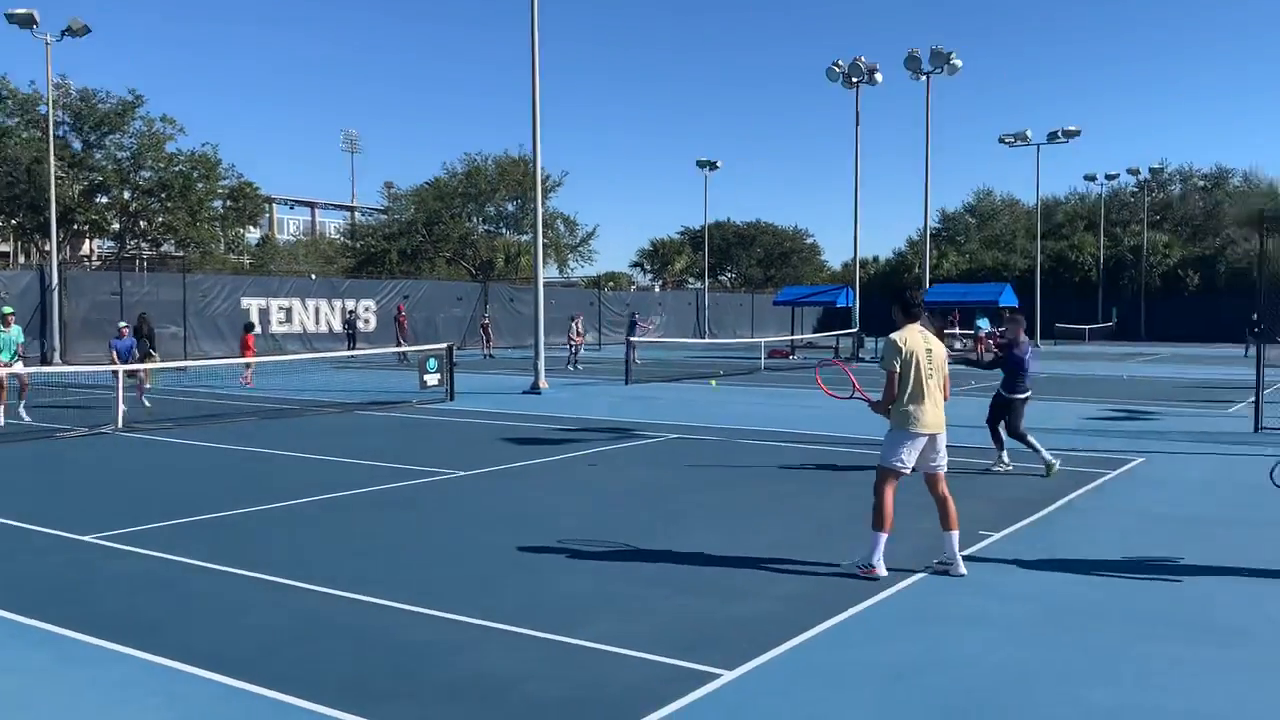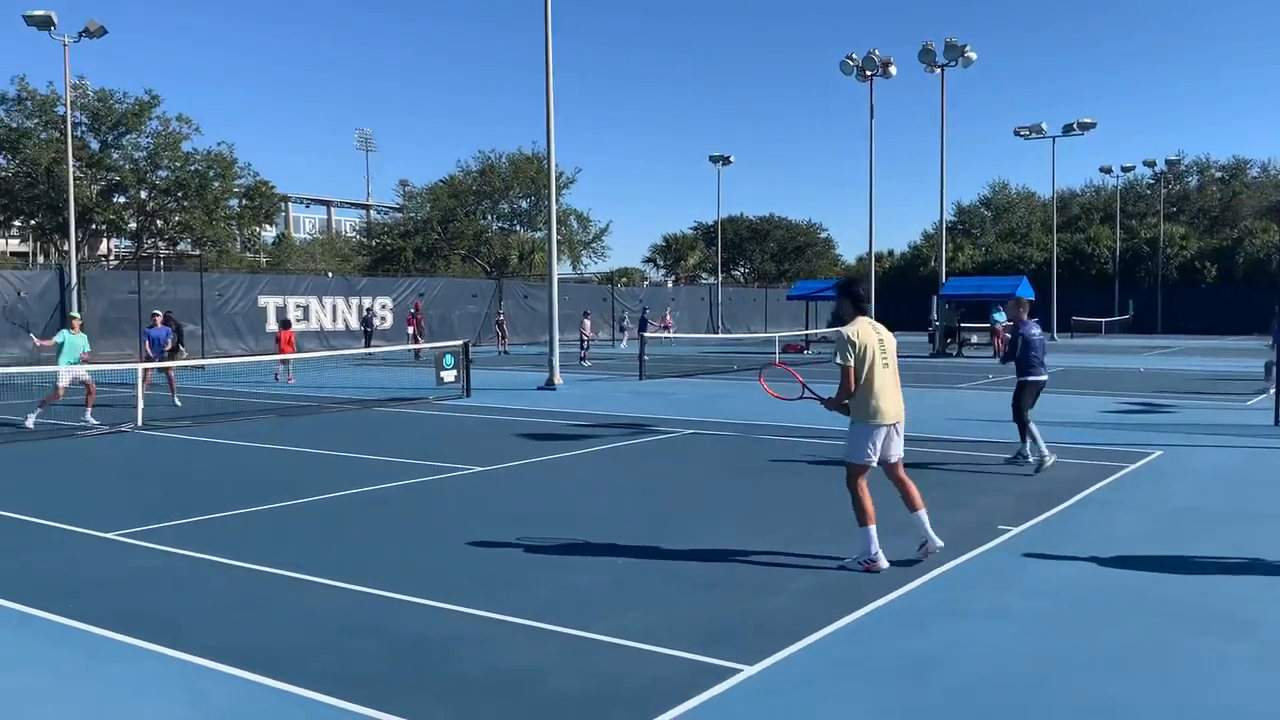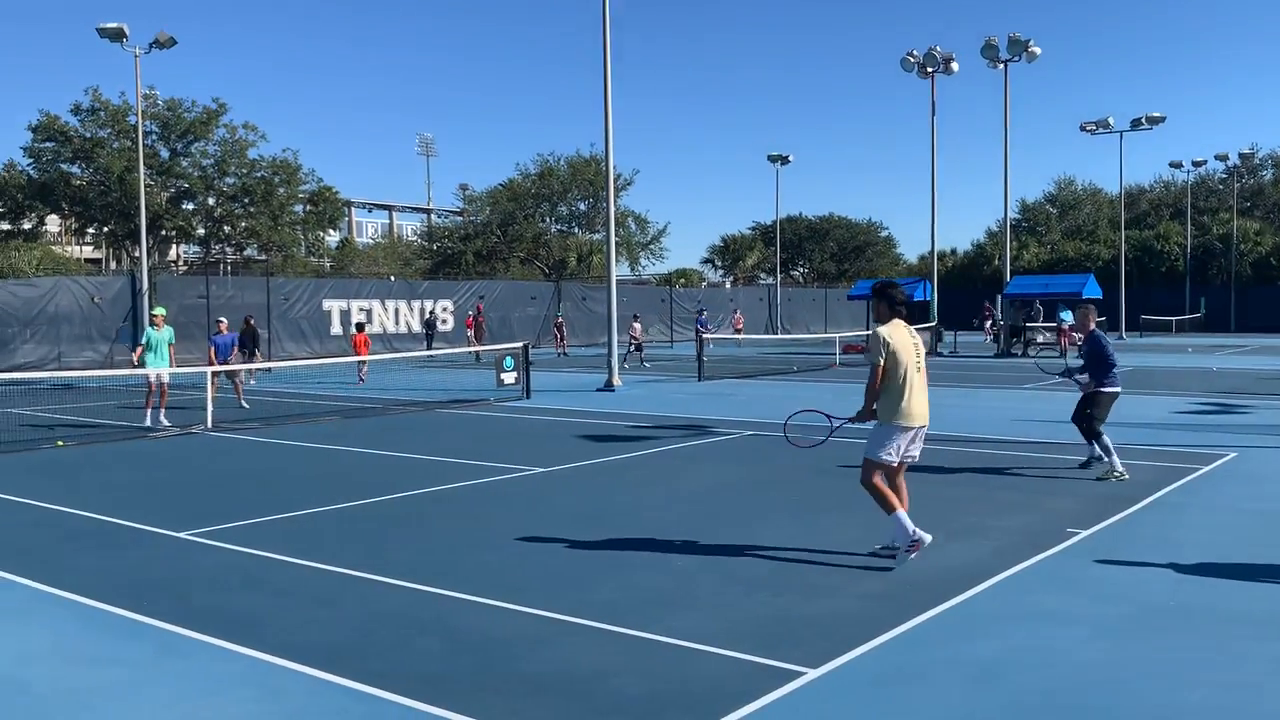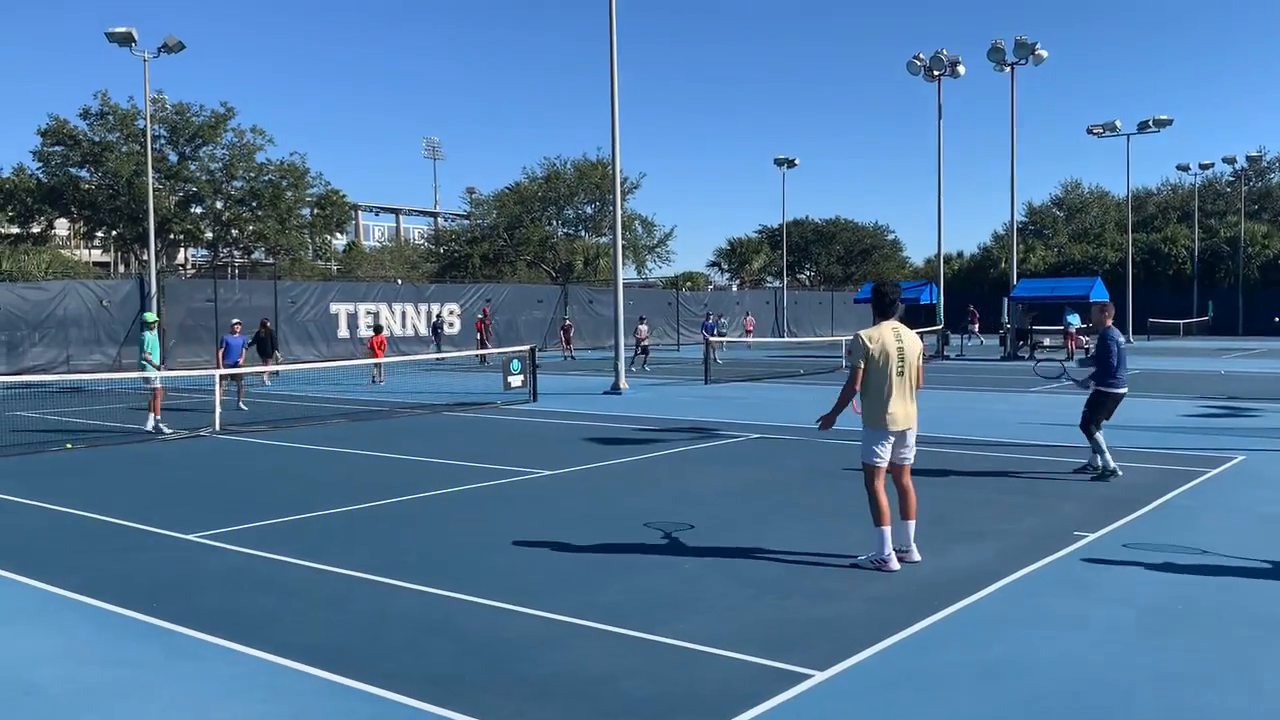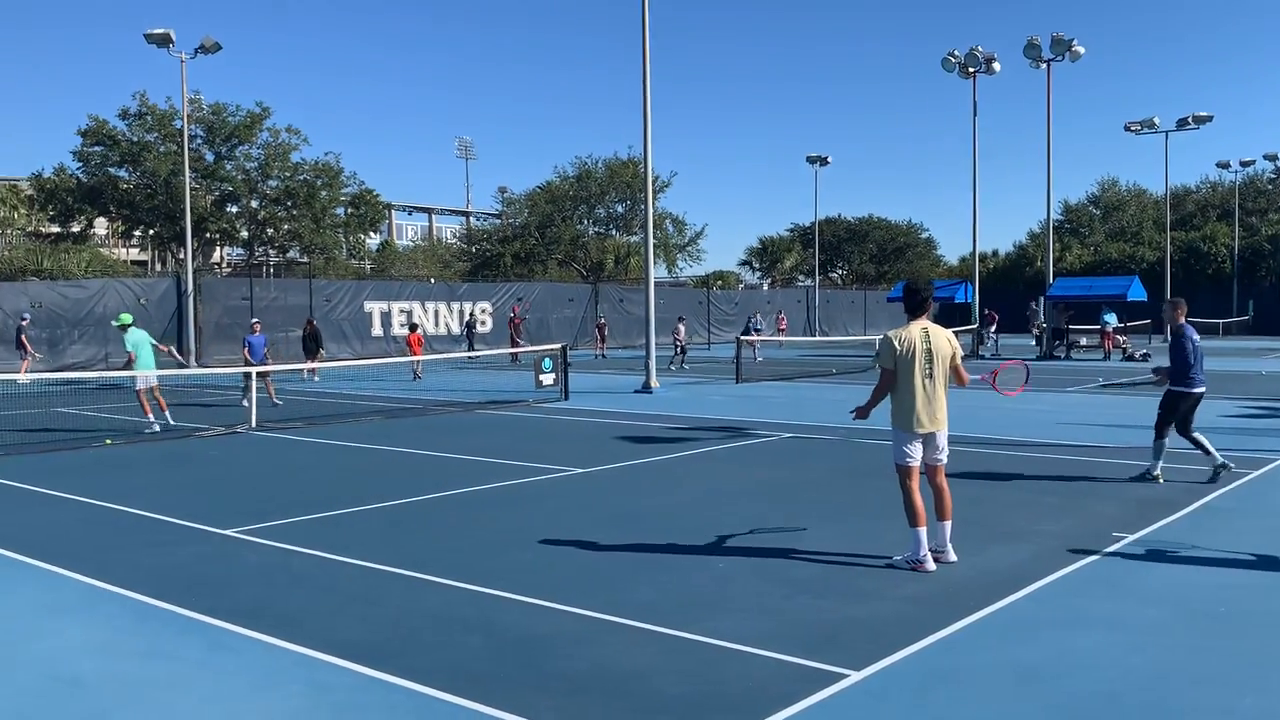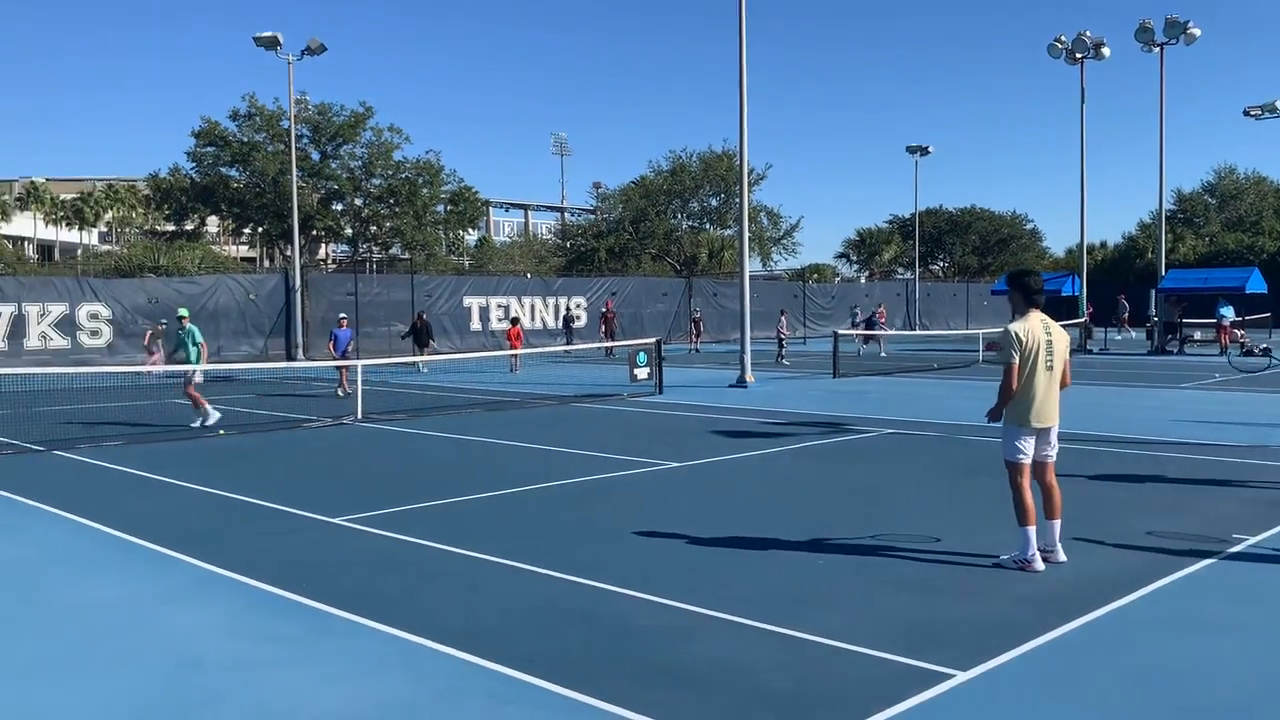
dt=0.5s
person 1, frame 1
left shoulder: (897, 340)
right shoulder: (937, 343)
left elbow: (891, 392)
right elbow: (944, 393)
left wrist: (880, 407)
left hip: (908, 425)
right hip: (935, 425)
left knee: (883, 488)
right knee: (940, 490)
left ankle: (874, 560)
right ankle: (953, 559)
person 1, frame 2
left shoulder: (848, 333)
right shoulder: (885, 332)
left elbow: (849, 386)
left wrist: (835, 403)
left hip: (869, 417)
right hip: (895, 411)
left knee: (856, 481)
right knee: (898, 475)
left ankle: (872, 555)
right ankle: (928, 535)
person 1, frame 3
left shoulder: (882, 334)
right shoulder: (914, 335)
left elbow: (875, 383)
left wrist: (865, 411)
left hip: (896, 419)
right hip: (919, 416)
left knee: (870, 477)
right knee: (895, 476)
left ankle: (912, 534)
right ankle: (901, 542)
person 1, frame 4
left shoulder: (865, 338)
right shoulder: (913, 337)
left elbow: (853, 386)
right elbow: (918, 383)
left wrist: (833, 414)
left hip: (879, 422)
right hip: (907, 419)
left knee: (875, 484)
right knee: (904, 480)
left ankle: (886, 555)
right ankle: (908, 547)
person 1, frame 5
left shoulder: (893, 338)
right shoulder: (947, 336)
left elbow: (885, 386)
right elbow: (962, 380)
left wrist: (867, 408)
right wrist: (968, 376)
left hip: (907, 423)
right hip: (937, 421)
left knee: (910, 485)
right knee: (938, 480)
left ankle: (921, 555)
right ankle: (944, 547)
person 1, frame 6
left shoulder: (1015, 330)
right shoulder: (1058, 330)
left elbow: (1010, 383)
right elbow: (1065, 380)
left wrist: (997, 409)
left hip: (1021, 419)
right hip: (1049, 416)
left knee: (1020, 482)
right knee: (1047, 479)
left ankle: (1029, 554)
right ankle: (1053, 546)
